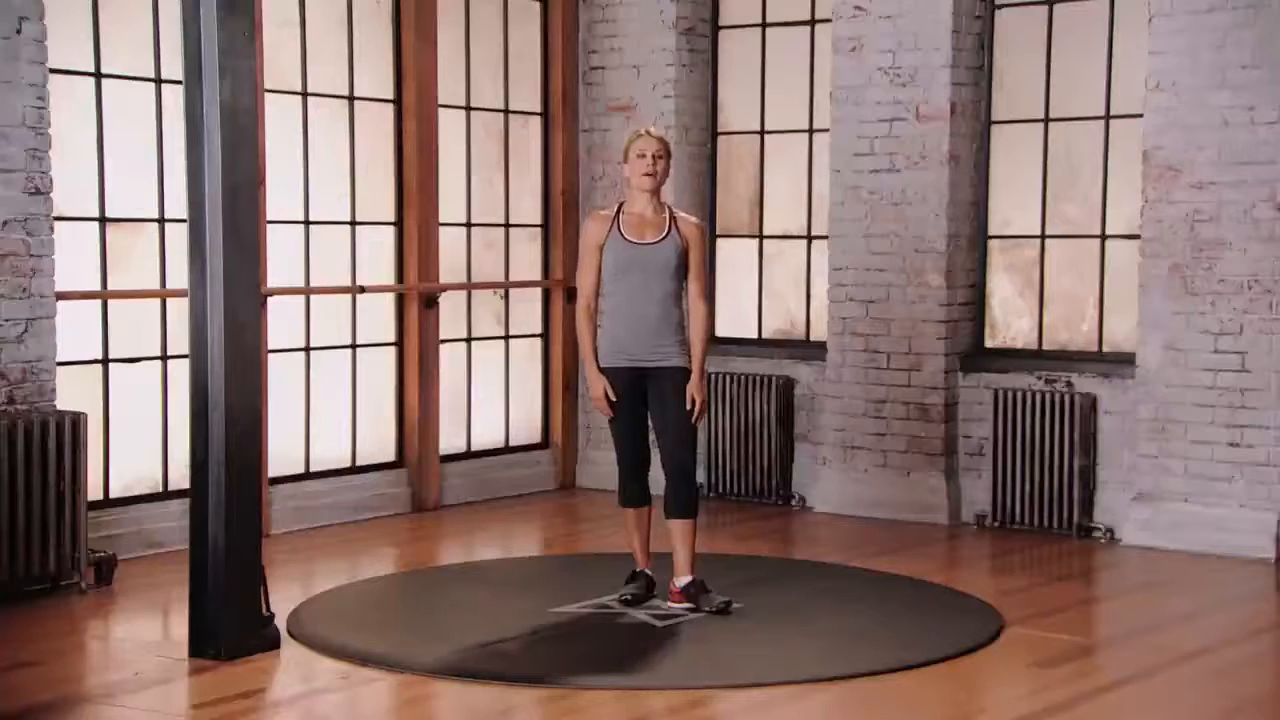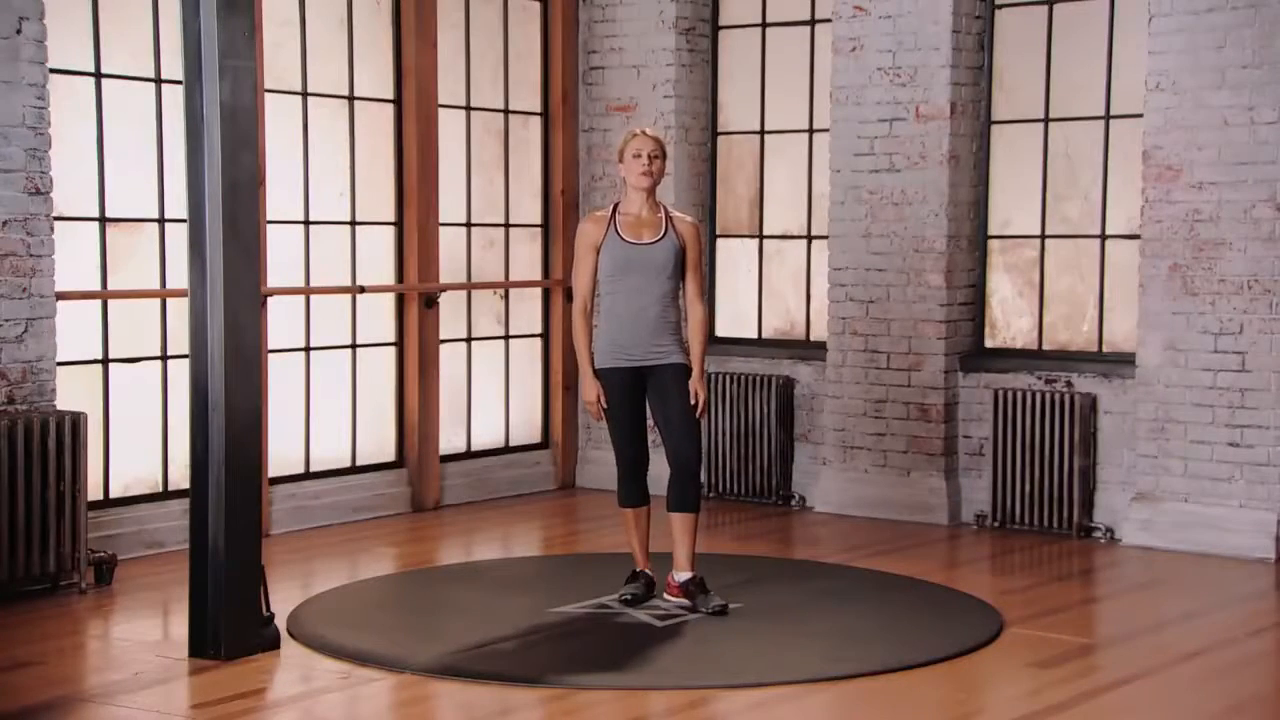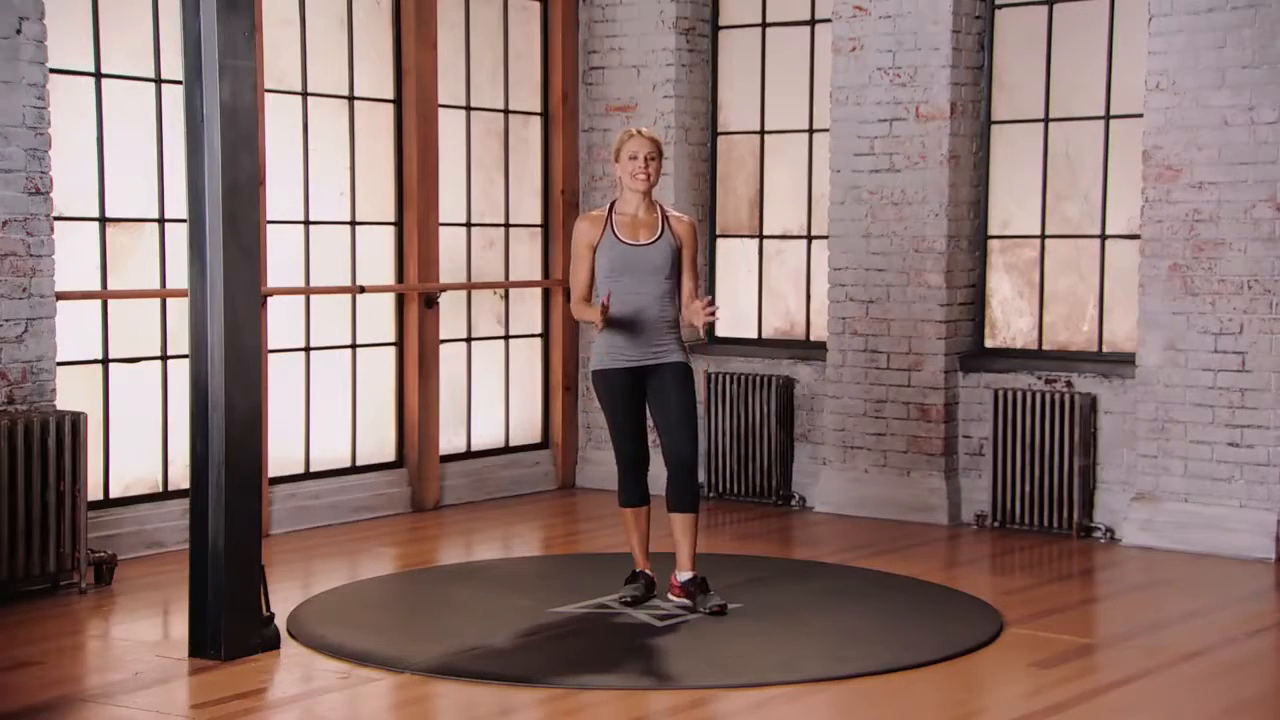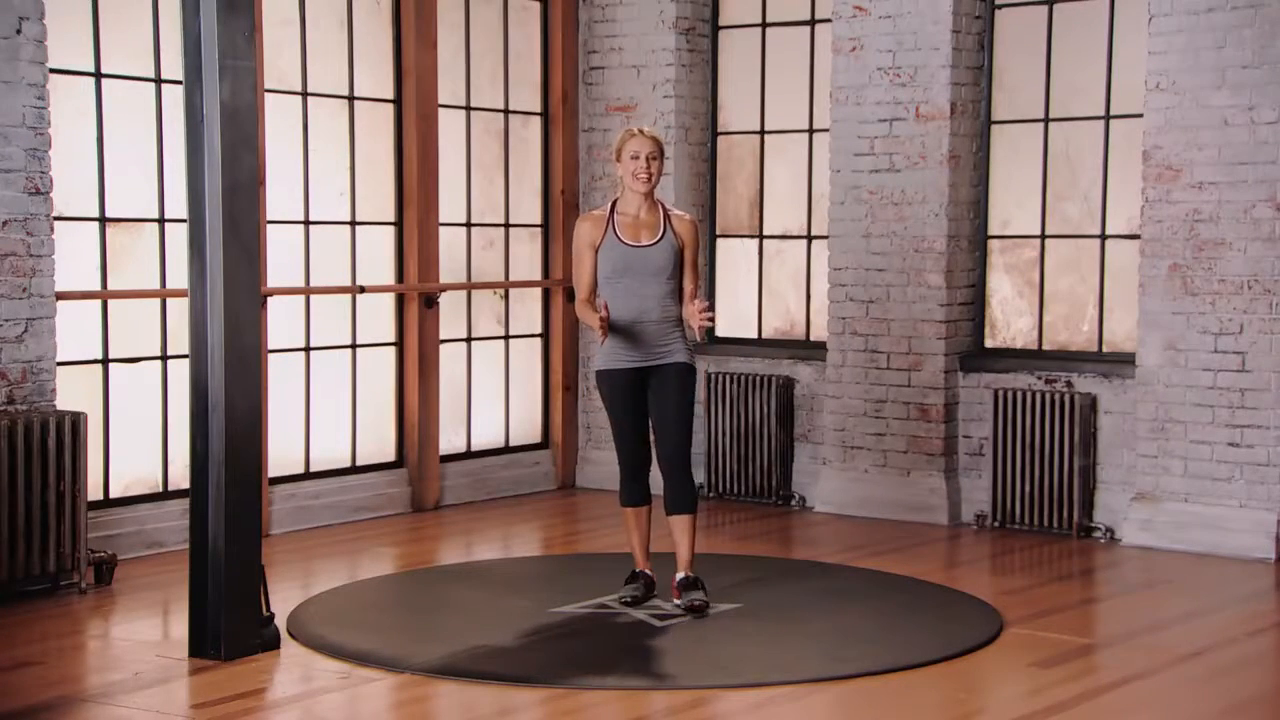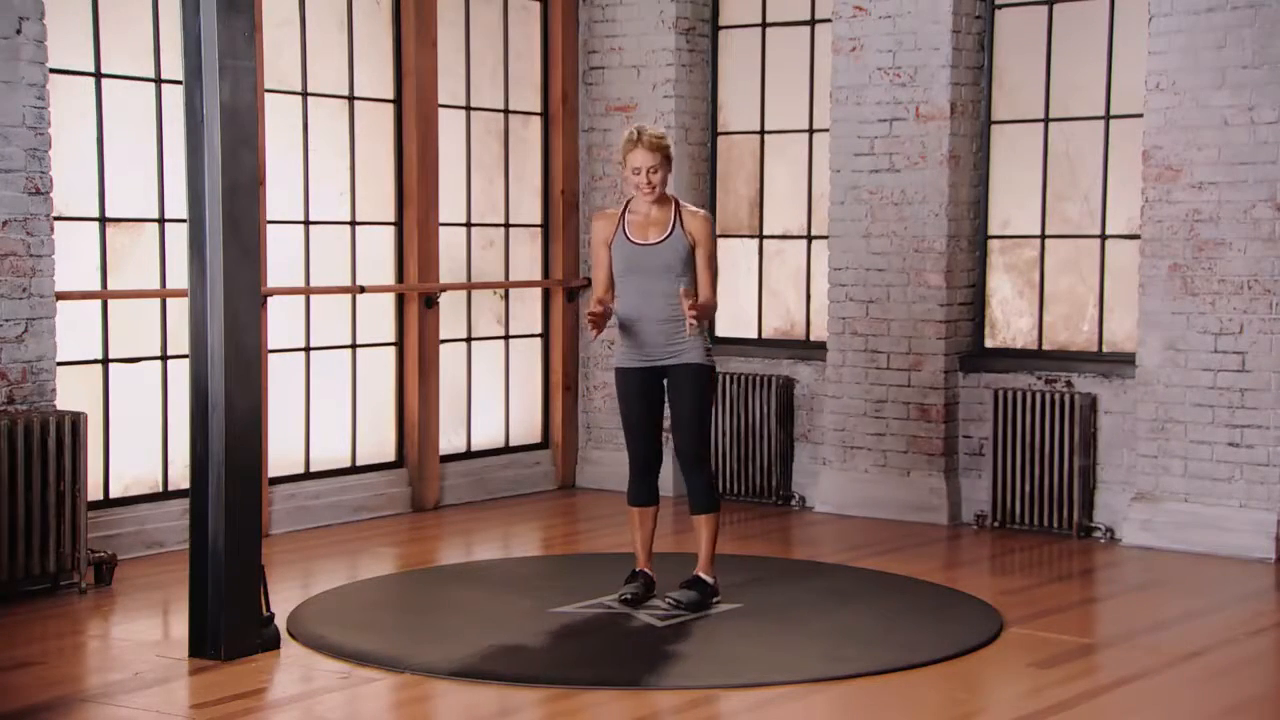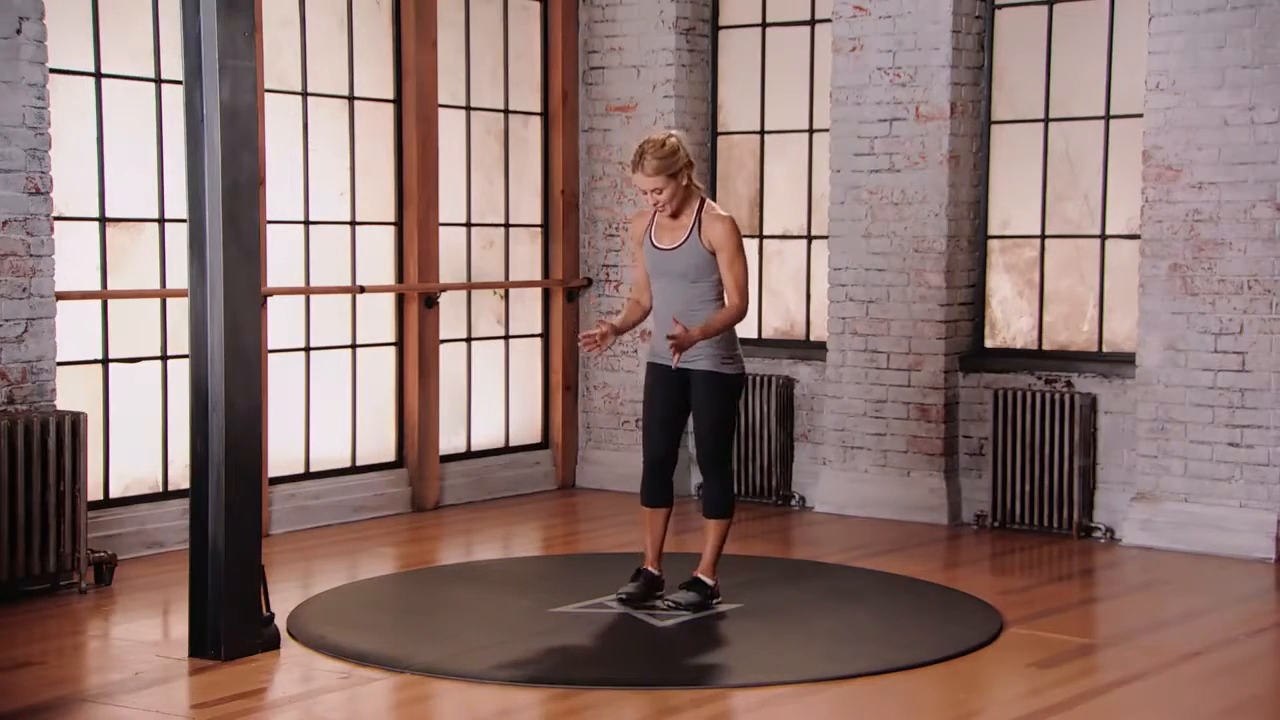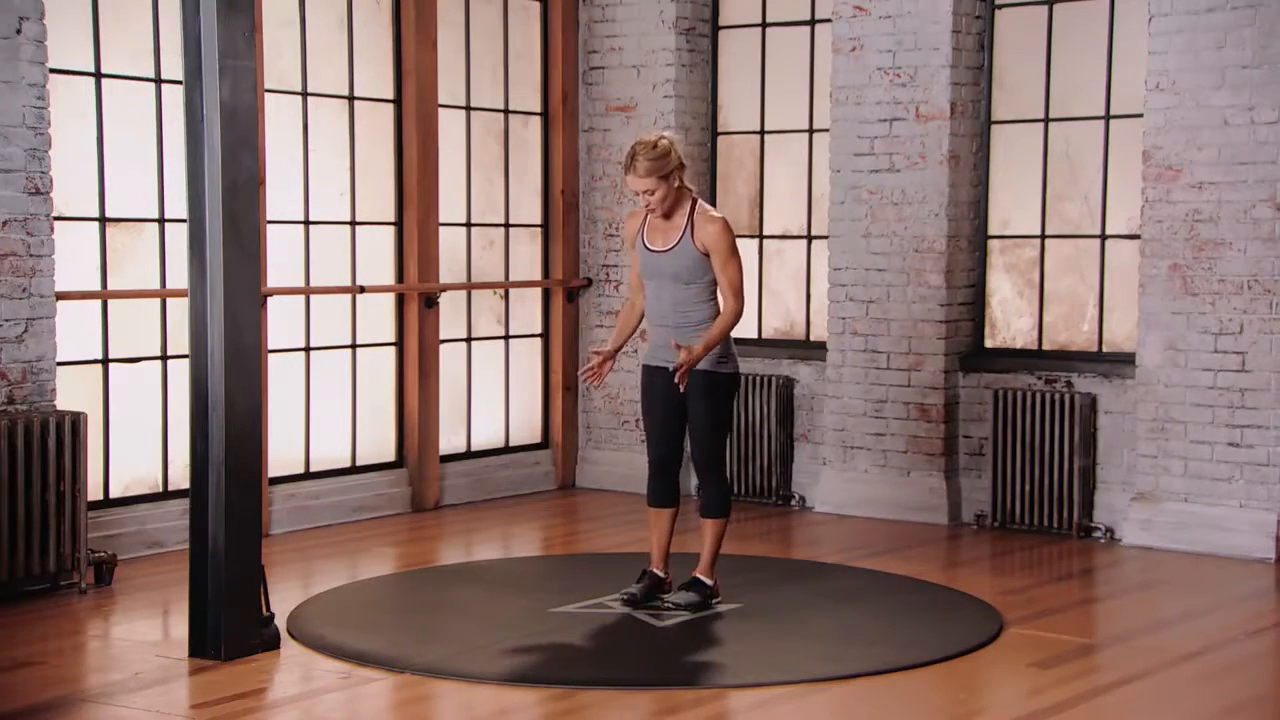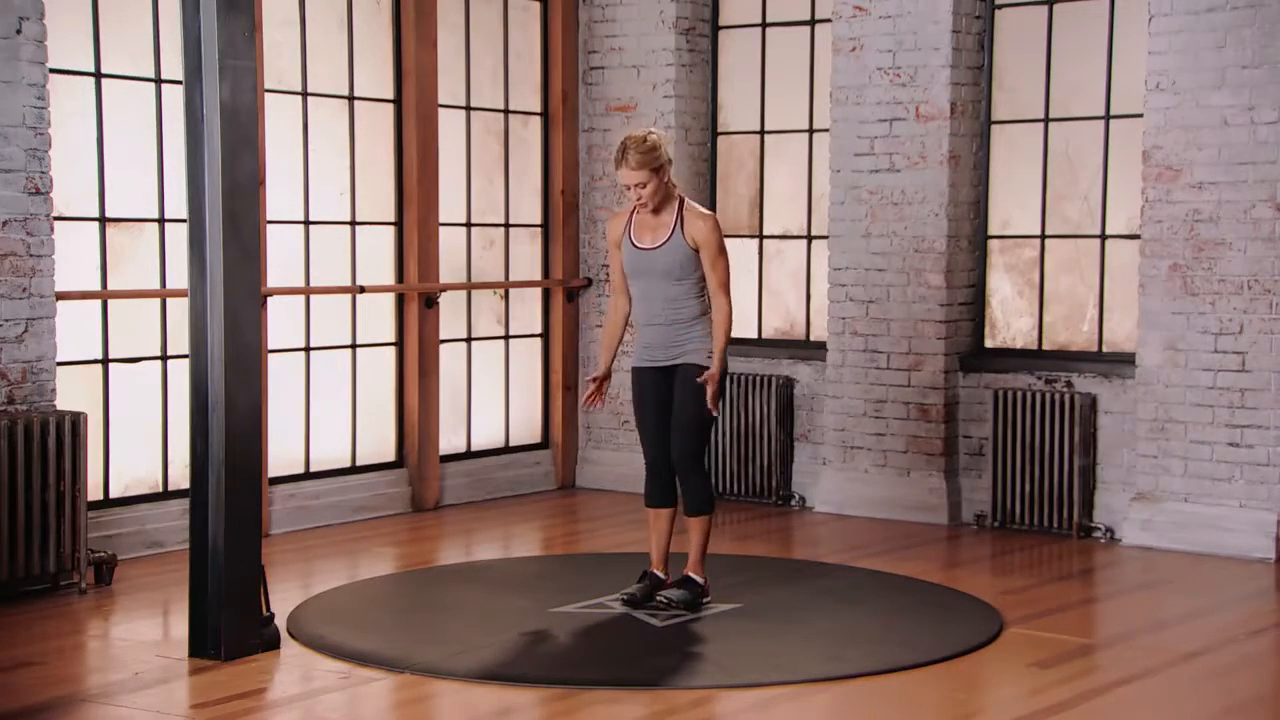
dt=0.5s
person 1, frame 1
left shoulder: (688, 229)
right shoulder: (599, 225)
left elbow: (698, 305)
right elbow: (586, 304)
left wrist: (697, 373)
right wrist: (592, 370)
left hip: (670, 364)
right hip: (618, 363)
left knee: (680, 465)
right knee: (632, 465)
left ankle: (684, 580)
right ankle: (641, 571)
person 1, frame 2
left shoulder: (684, 228)
right shoulder: (595, 227)
left elbow: (695, 305)
right elbow: (581, 306)
left wrist: (698, 372)
right wrist: (586, 375)
left hip: (669, 361)
right hip: (614, 364)
left knee: (686, 458)
right knee: (631, 464)
left ankle: (684, 577)
right ankle: (640, 570)
person 1, frame 3
left shoulder: (680, 227)
right shoulder: (591, 226)
left elbow: (687, 298)
right elbow: (577, 302)
left wrist: (696, 313)
right wrist: (596, 315)
left hip: (668, 359)
right hip: (615, 361)
left knee: (683, 457)
right knee: (631, 463)
left ankle: (686, 577)
right ankle: (641, 570)
person 1, frame 4
left shoulder: (682, 226)
right shoulder: (592, 226)
left elbow: (688, 298)
right elbow: (582, 299)
left wrist: (695, 314)
right wrist: (598, 319)
left hip: (672, 357)
right hip: (618, 360)
left knee: (675, 460)
right knee: (633, 463)
left ankle: (686, 575)
right ankle: (642, 570)
person 1, frame 5
left shoulder: (695, 221)
right shoulder: (606, 224)
left elbow: (708, 298)
right elbow: (602, 293)
left wrist: (697, 310)
right wrist: (599, 313)
left hip: (687, 356)
right hip: (634, 359)
left knee: (693, 460)
right knee: (642, 462)
left ankle: (704, 575)
right ankle: (642, 569)
person 1, frame 6
left shoulder: (718, 225)
right shoulder: (641, 227)
left elbow: (738, 303)
right elbow: (642, 296)
left wrist: (697, 334)
right wrist: (615, 328)
left hip: (715, 363)
right hip: (664, 361)
left knee: (713, 465)
right knee: (655, 462)
left ankle: (706, 577)
right ankle: (650, 569)
person 1, frame 7
left shoulder: (710, 226)
right shoulder: (635, 227)
left elbow: (733, 304)
left wrist: (699, 350)
right wrist: (612, 348)
left hip: (709, 365)
right hip: (658, 363)
left knee: (707, 466)
right knee: (660, 464)
left ankle: (705, 577)
right ankle: (657, 571)
person 1, frame 8
left shoulder: (699, 223)
right shoulder: (619, 227)
left elbow: (719, 299)
right elbow: (619, 300)
left wrist: (717, 366)
right wrist: (604, 366)
left hip: (694, 359)
right hip: (647, 362)
left knee: (688, 461)
right knee: (656, 465)
left ankle: (695, 575)
right ankle: (656, 570)
